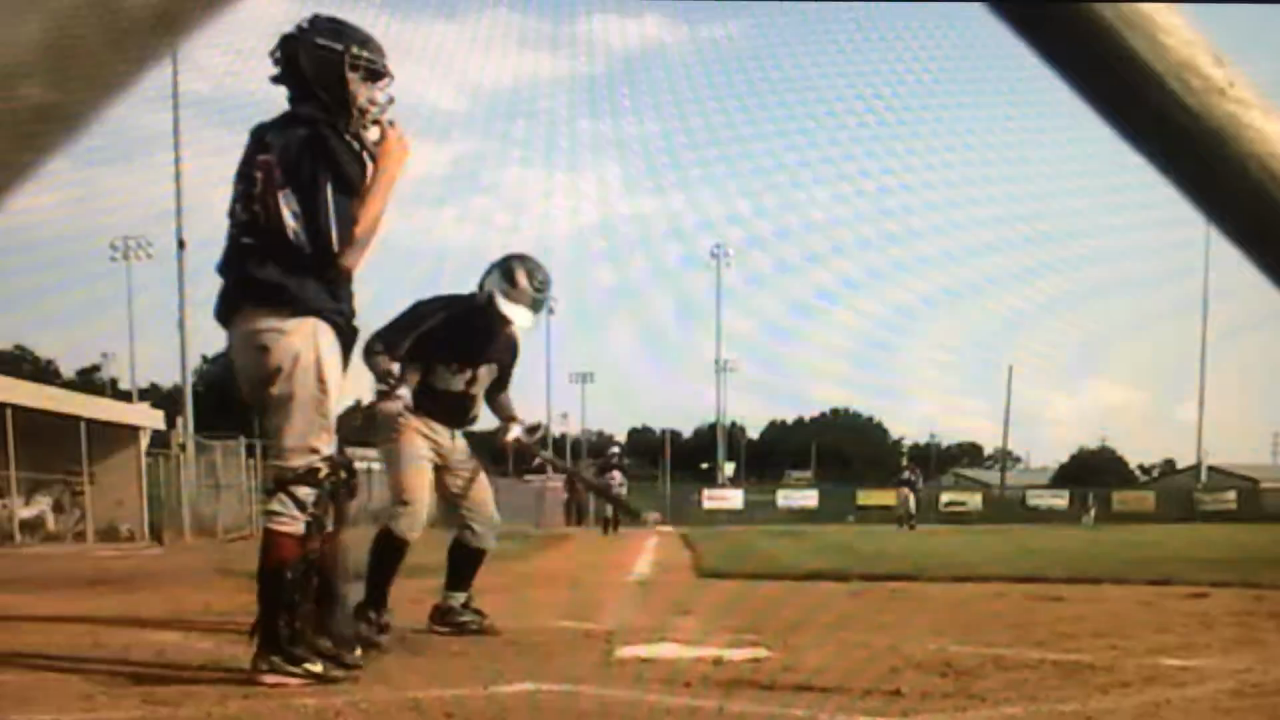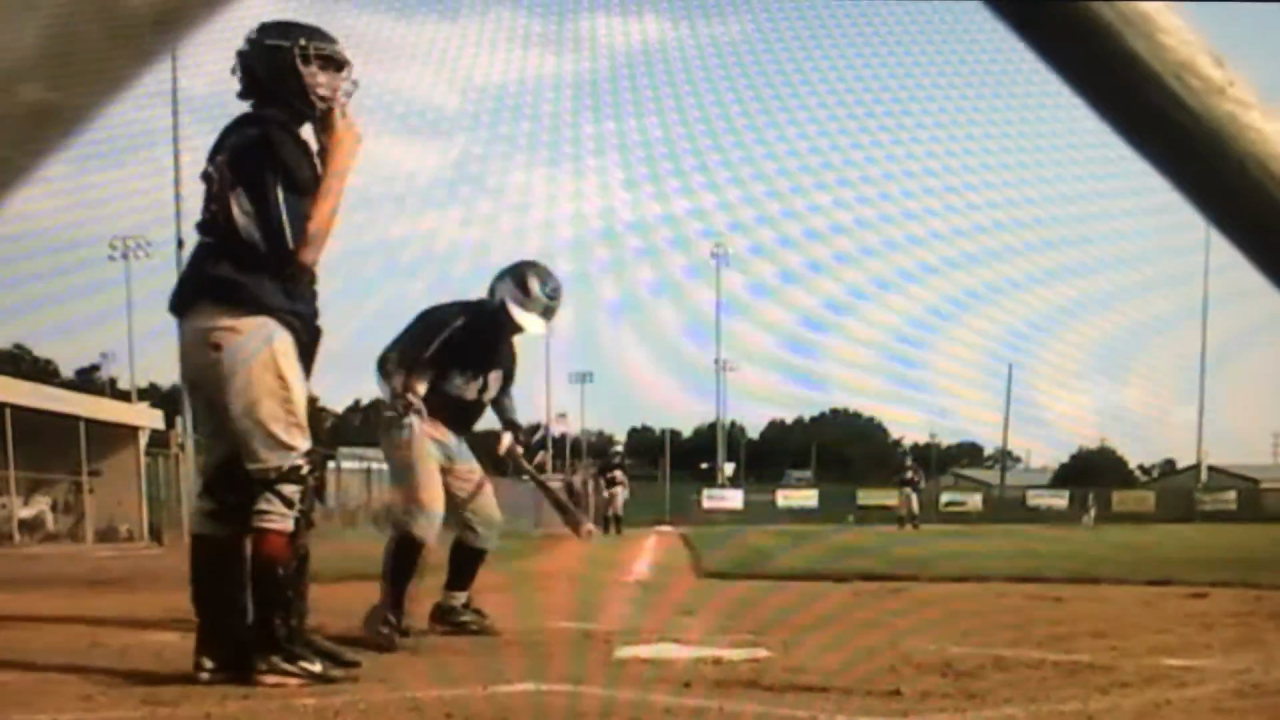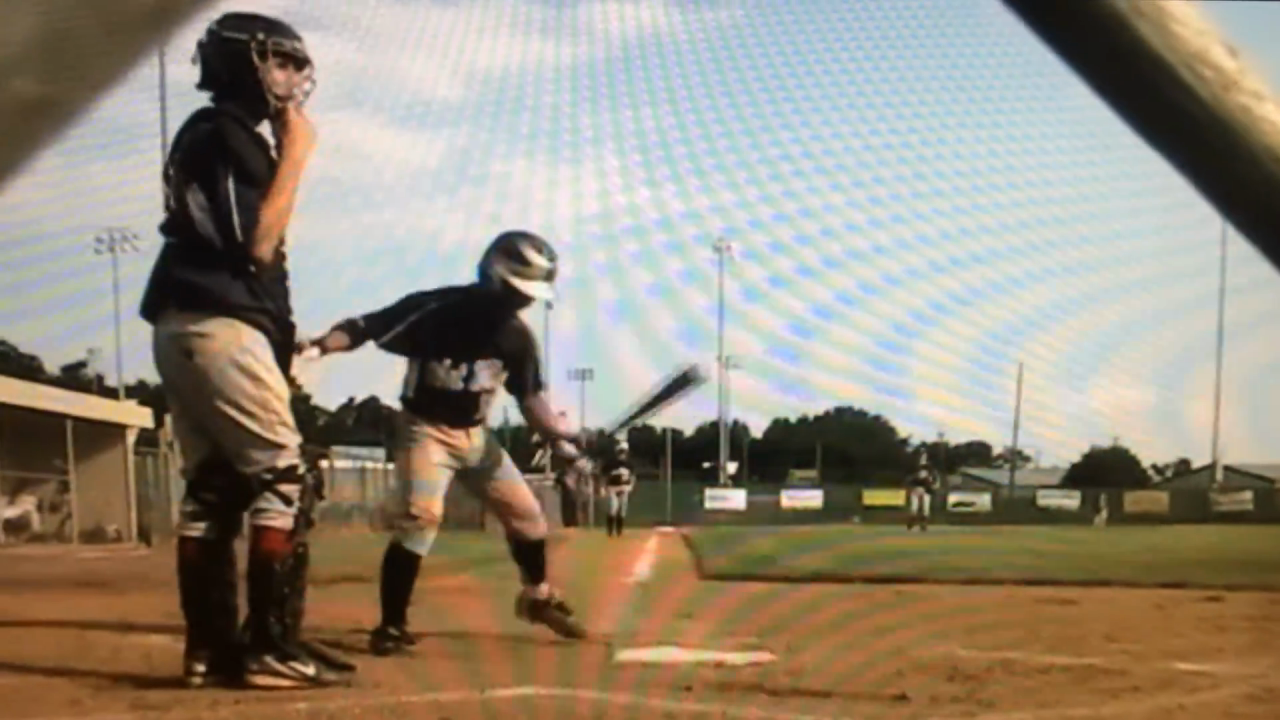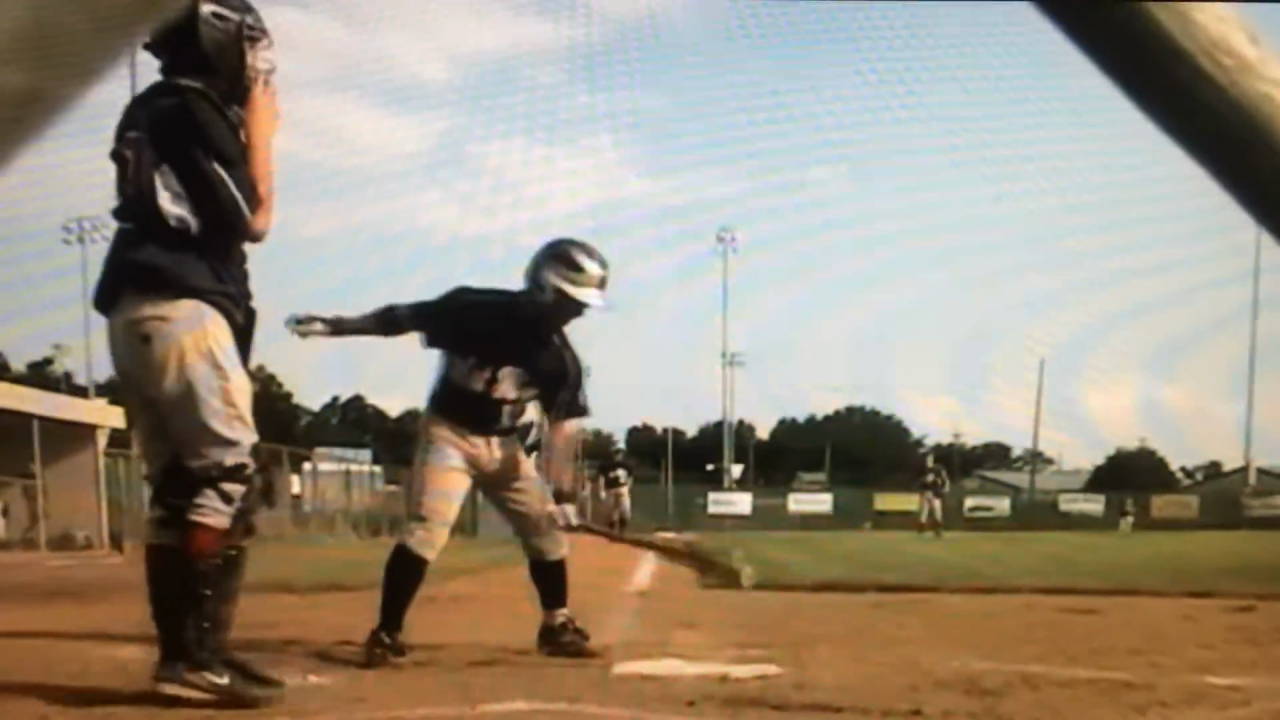
dt=0.5s
person 1, frame 1
left shoulder: (266, 141)
right shoulder: (322, 145)
right elbow: (343, 252)
left wrist: (362, 162)
right wrist: (386, 172)
left hip: (252, 323)
right hip: (296, 326)
left knee: (321, 478)
right knee: (303, 480)
left ankle: (317, 630)
right ankle: (281, 646)
person 1, frame 2
left shoulder: (242, 141)
right shoulder: (274, 140)
right elbow: (302, 249)
left wrist: (324, 164)
right wrist: (338, 163)
left hip: (209, 325)
right hip: (250, 325)
left knee: (225, 487)
right knee: (286, 480)
left ankle: (222, 643)
right ankle: (278, 647)
person 1, frame 3
left shoulder: (208, 135)
right shoulder: (226, 135)
left elbow: (244, 233)
right elbow: (257, 244)
left wrist: (284, 156)
right wrist: (294, 157)
left hip: (186, 327)
right hip: (221, 326)
left knee: (212, 488)
right knee: (283, 478)
left ankle: (211, 648)
right ankle: (271, 647)
person 1, frame 4
left shoulder: (149, 112)
right shoulder: (194, 114)
right elbow: (255, 220)
left wrist: (242, 134)
right wrist: (260, 133)
left hip: (134, 314)
right hip: (181, 310)
left knee: (177, 486)
right knee: (229, 474)
left ankle: (186, 655)
right ankle: (193, 653)
person 2, frame 1
left shoulder: (506, 341)
right shoulder: (438, 314)
right elbow: (377, 347)
left wrist: (510, 419)
right wrist: (390, 383)
left hip: (453, 436)
right hip: (412, 423)
left knee: (482, 520)
right knee: (412, 510)
left ankle: (452, 607)
right ankle: (371, 610)
person 2, frame 2
left shoulder: (505, 347)
right shoulder: (447, 321)
right elbow: (392, 360)
left wrist: (510, 427)
right wrist: (401, 399)
left hip: (454, 438)
right hip: (415, 426)
left knee: (486, 520)
right knee: (424, 514)
left ankle: (452, 607)
right ankle: (389, 613)
person 2, frame 3
left shoulder: (517, 335)
right shoulder: (431, 309)
left elbow: (530, 394)
right elbow: (362, 328)
left wrist: (558, 436)
right wrist: (320, 346)
left hip: (475, 435)
right hip: (425, 429)
left knee: (527, 513)
right knee: (419, 523)
left ankle: (538, 598)
right ankle: (392, 626)
person 2, frame 4
left shoulder: (561, 358)
right shoulder: (473, 308)
left elbow: (559, 426)
right elbow: (403, 318)
left wrist: (564, 492)
right wrist: (336, 326)
left hip: (503, 443)
right hip: (448, 433)
left knee: (547, 528)
right knee: (427, 529)
left ankle: (557, 626)
right ankle: (387, 634)
